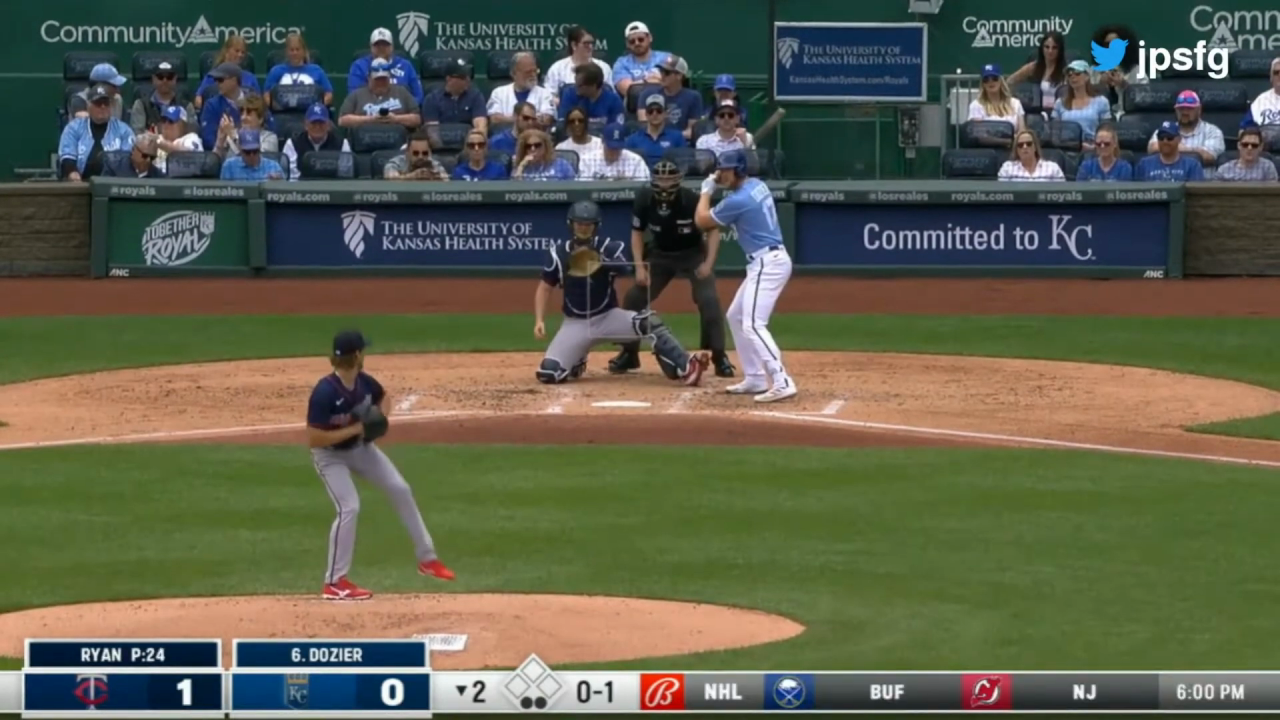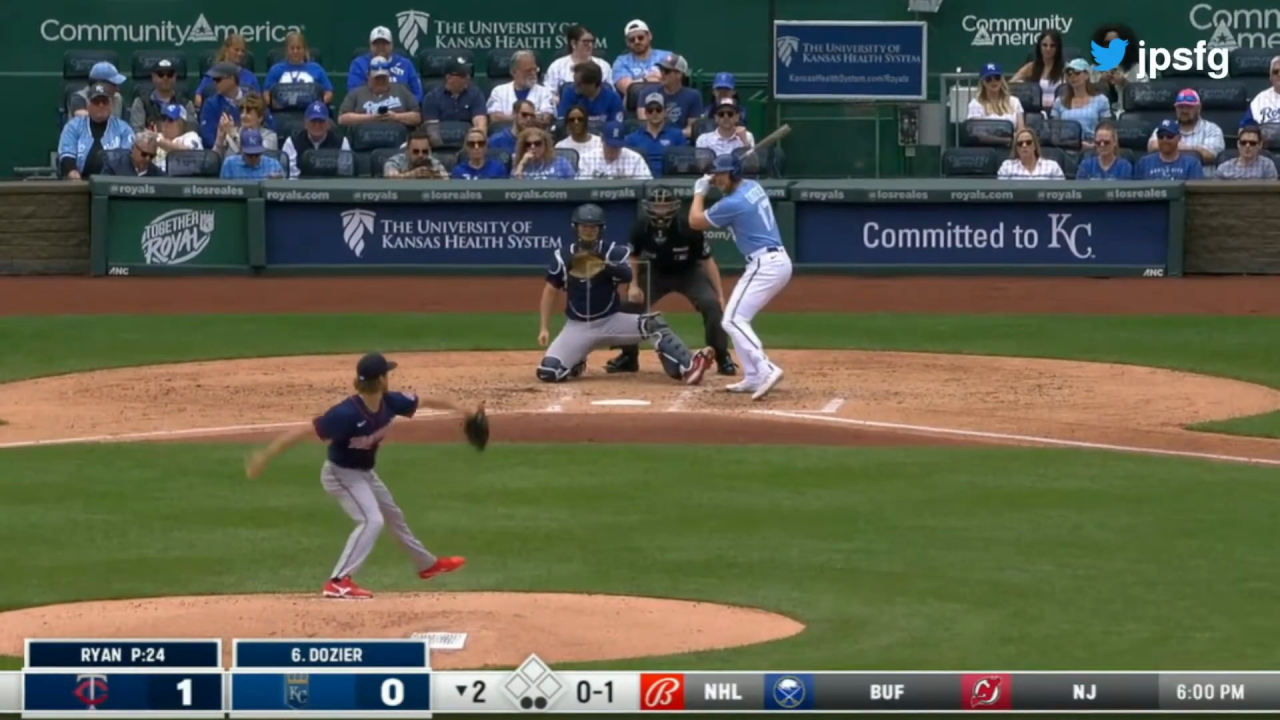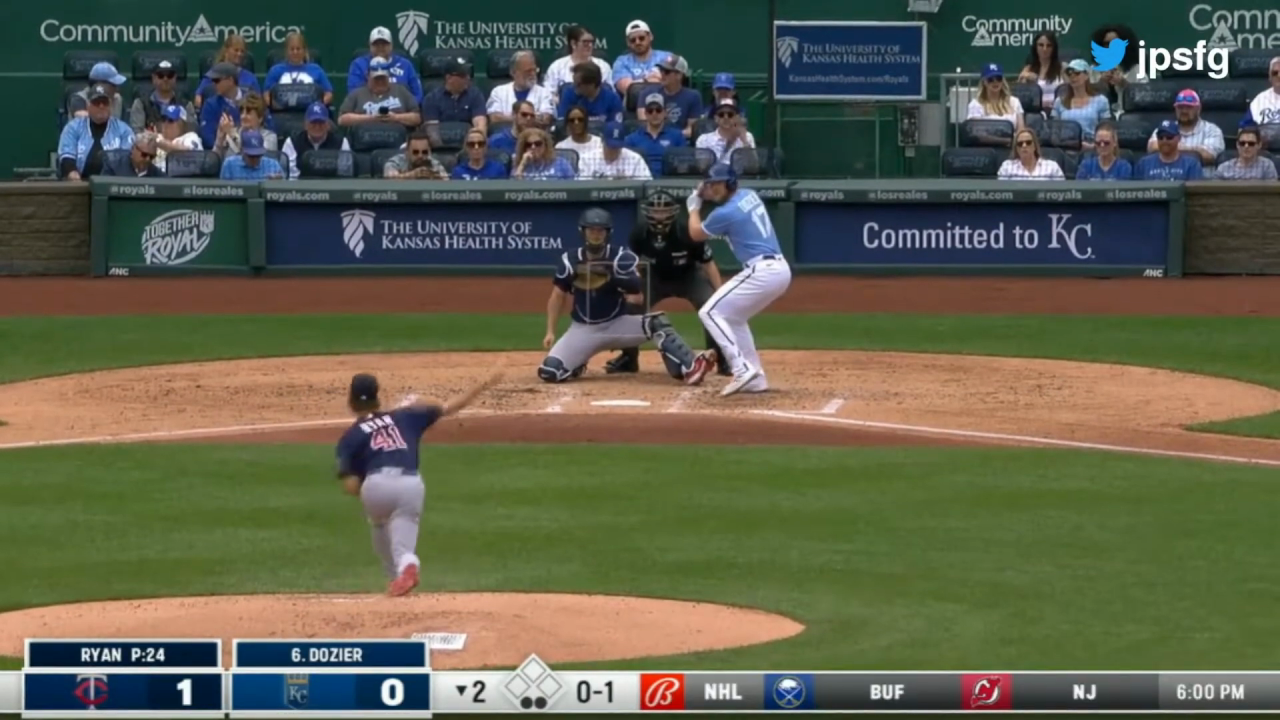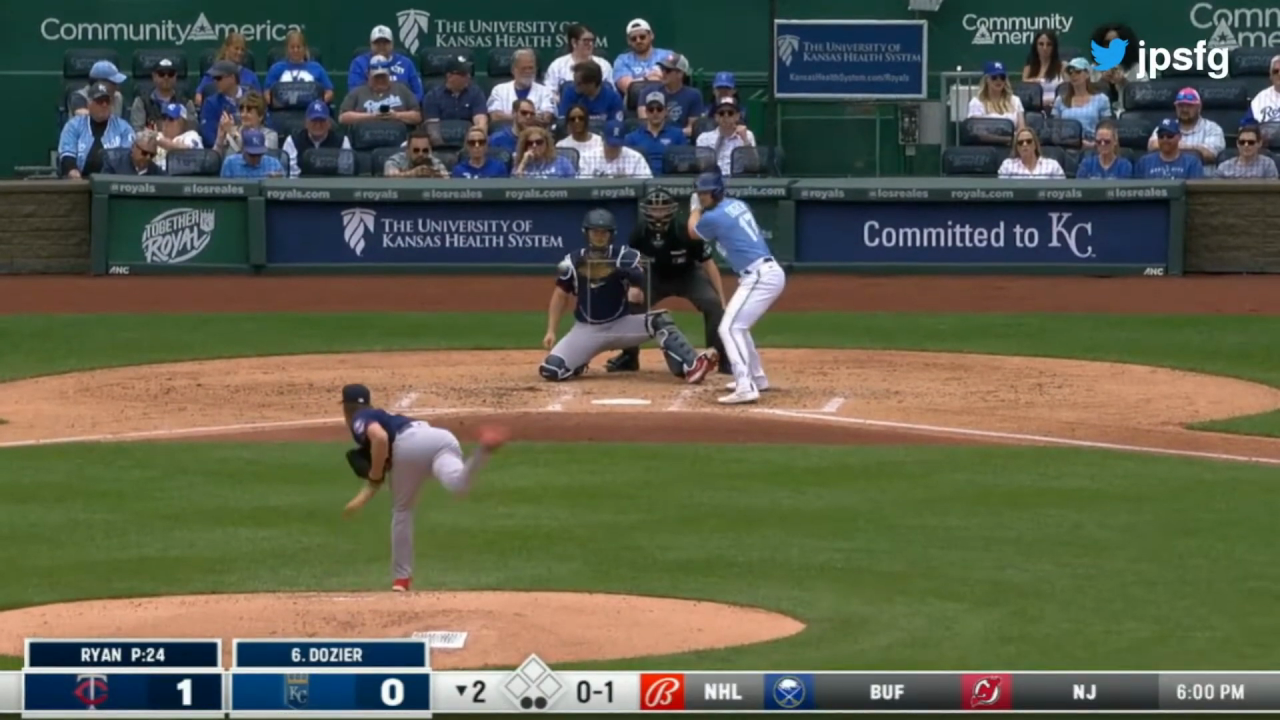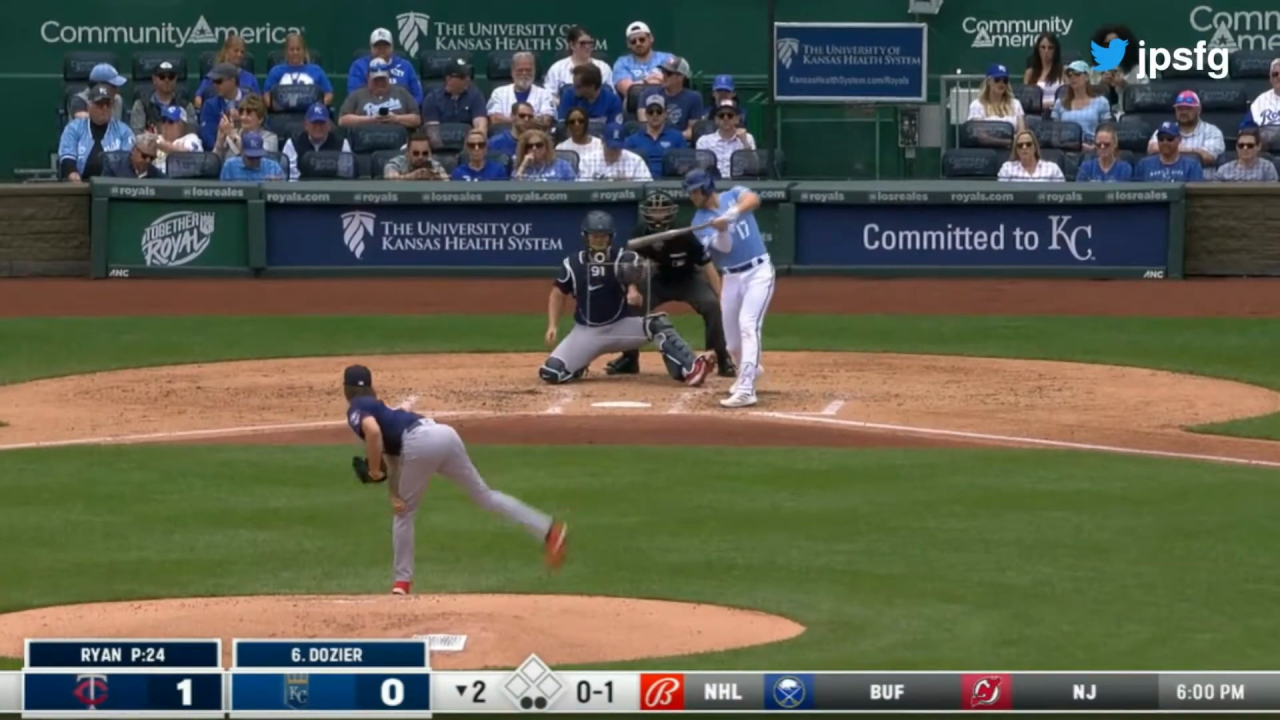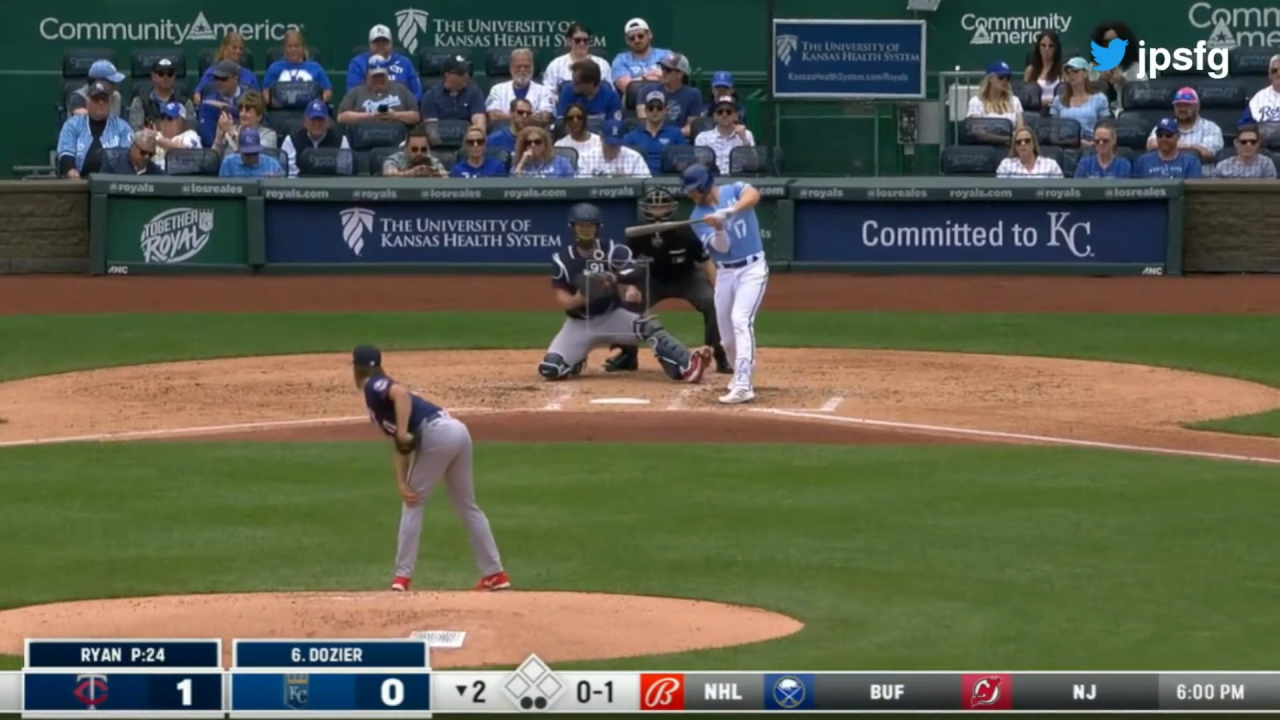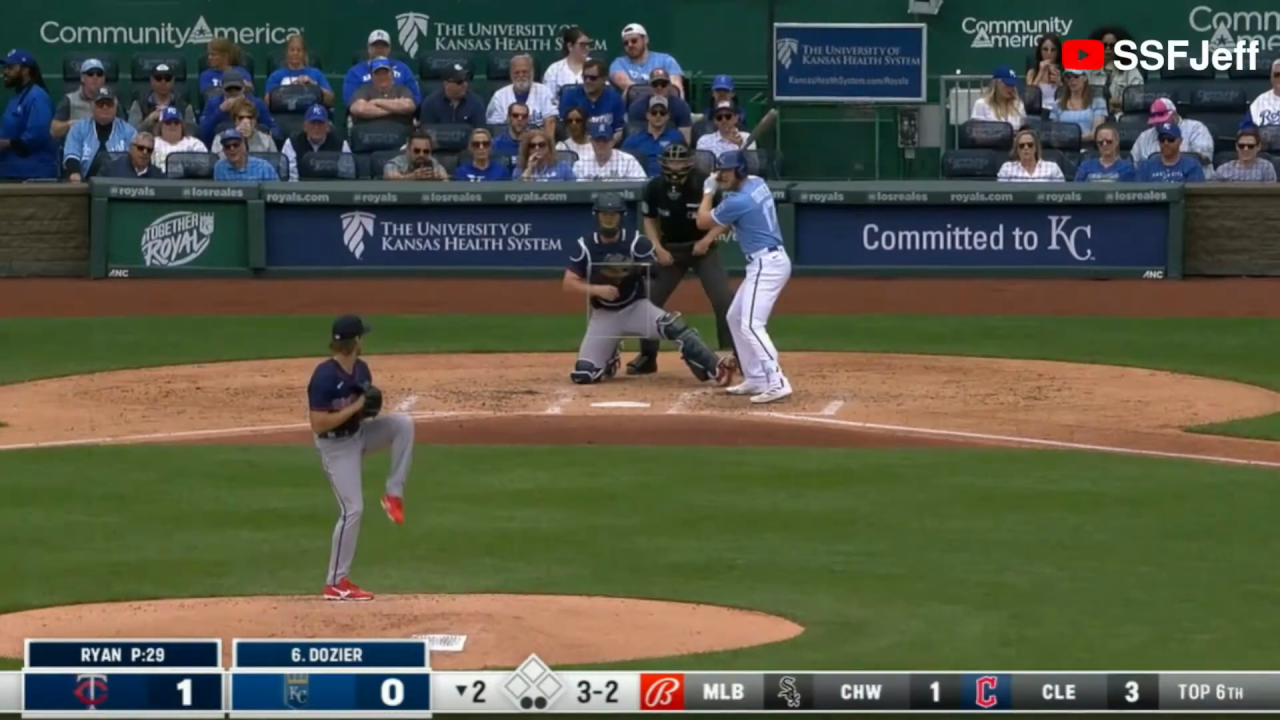
dt=0.3s
person 1, frame 1
left shoulder: (364, 382)
right shoulder: (324, 392)
left elbow: (383, 398)
right elbow: (312, 438)
left wrist: (378, 421)
right wrist: (354, 430)
left hip: (358, 446)
right hip: (328, 455)
left knee: (400, 491)
right knee: (349, 508)
left ankle: (427, 558)
right ankle: (335, 583)
person 1, frame 2
left shoulder: (391, 401)
right shoulder: (347, 413)
left elbow: (423, 401)
right elbow: (302, 431)
left wrist: (460, 409)
right wrist: (265, 455)
left hip: (365, 473)
right hip: (342, 475)
left knee: (393, 516)
right knee: (373, 522)
left ankle: (427, 564)
right ankle: (338, 581)
person 1, frame 3
left shoulder: (349, 437)
right shoulder: (403, 417)
left elbow: (350, 487)
right elbow: (449, 408)
right wrist: (481, 386)
left hip: (374, 488)
right hip: (410, 487)
left knee: (379, 523)
right knee: (403, 551)
left ankle: (396, 576)
right ankle: (408, 567)
person 1, frame 4
left shoulder: (359, 420)
left elbow: (379, 437)
right elbow: (376, 477)
left wrist: (376, 471)
right wrist: (360, 500)
left hip: (410, 448)
right hip: (442, 440)
left knee: (402, 511)
right knee: (460, 482)
left ankle: (402, 577)
right ankle: (486, 444)
person 1, frame 5
left shoulder: (355, 409)
right shoulder: (378, 408)
left elbow: (373, 432)
right elbow: (391, 457)
left wrist: (373, 470)
right wrist: (393, 495)
left hip: (418, 443)
right hip: (439, 437)
left knee: (404, 514)
right knee: (484, 495)
left ankle: (402, 580)
right ankle: (548, 530)
person 1, frame 6
left shoulder: (375, 386)
right shoulder: (379, 398)
left elbow: (401, 392)
right elbow: (402, 446)
left wrist: (403, 433)
right wrist: (402, 483)
left hip: (436, 435)
right hip: (457, 432)
left knee: (414, 506)
right knee: (468, 507)
left ankle: (403, 576)
right ankle: (495, 573)
person 1, frame 7
left shoulder: (360, 367)
right shoulder: (324, 377)
left elbow: (370, 392)
right elbow: (318, 424)
left wrist: (370, 402)
right wrist: (355, 407)
left hip: (361, 431)
right hip: (335, 445)
left knee: (404, 423)
right knee: (353, 508)
left ankle: (394, 494)
right ankle: (336, 583)
person 2, frame 1
left shoulder: (738, 200)
right shoulder: (757, 185)
left elbow: (702, 221)
left wrist: (706, 190)
right wrist: (719, 182)
left hip: (767, 264)
right hip: (771, 261)
left knee: (753, 324)
right knee: (736, 316)
left ankle: (782, 383)
right ankle: (756, 379)
person 2, frame 2
left shoulder: (732, 203)
right shoulder: (753, 186)
left elbow: (695, 222)
left wrist: (699, 191)
right wrist: (712, 183)
left hip: (765, 265)
right hip: (777, 262)
left knee: (733, 321)
right knee: (736, 317)
left ankle: (767, 371)
right ankle: (754, 377)
person 2, frame 3
left shoulder: (725, 213)
right shoulder: (749, 195)
left elbow: (696, 235)
left wrist: (693, 207)
right wrist: (705, 195)
left hip: (761, 272)
right hip: (780, 270)
left knee: (710, 313)
right knee: (734, 319)
left ankle: (741, 369)
right ankle: (755, 378)
person 2, frame 4
left shoulder: (712, 218)
right shoulder: (736, 205)
left elbow: (693, 233)
left wrist: (695, 208)
right wrist: (702, 204)
left hip: (761, 277)
right hip: (769, 275)
left knee: (730, 328)
right knee: (737, 326)
left ankle: (745, 388)
right ankle: (756, 378)
person 2, frame 5
left shoulder: (734, 195)
right shoulder: (700, 221)
left elbow: (753, 199)
right elbow: (724, 247)
left wrist: (734, 212)
right wrist: (722, 228)
left hip: (759, 272)
right hip: (731, 278)
left knee: (748, 325)
right knee: (733, 340)
left ankle: (746, 390)
right ankle: (749, 372)
person 2, frame 6
left shoulder: (735, 190)
right shoulder: (699, 216)
left elbow: (753, 196)
right elbow: (722, 247)
left wrist: (728, 212)
right wrist: (718, 228)
left hip: (753, 269)
right hip: (725, 274)
left knee: (740, 321)
right knee: (727, 333)
left ankle: (743, 386)
right ankle: (743, 371)
person 2, frame 7
left shoulder: (739, 200)
right shoulder: (757, 183)
left elbow: (703, 221)
right elbow: (729, 217)
left wrist: (708, 191)
right wrist: (708, 239)
left hip: (767, 265)
right hip: (766, 264)
left knee: (751, 325)
right knee: (736, 318)
left ankle: (776, 384)
right ankle: (756, 379)
person 3, frame 1
left shoulder: (693, 200)
right shoulder: (644, 200)
left elbow: (713, 231)
right elbow: (637, 233)
left wrist: (709, 262)
right wrist: (640, 268)
left hip: (693, 254)
right hip: (660, 255)
left knee: (709, 300)
right knee: (634, 297)
left ankle: (719, 356)
right ankle: (629, 353)
person 3, frame 2
left shoulder: (689, 229)
right shoulder: (640, 227)
left elbow: (707, 261)
right elbow: (633, 258)
left wrist: (720, 295)
right wrist: (633, 286)
left hip: (688, 273)
right hip: (656, 274)
left knee: (711, 304)
right knee: (630, 305)
left ankle: (722, 356)
right ankle: (628, 356)
person 3, frame 3
left shoulder: (688, 233)
right shoulder: (640, 233)
left elbow: (708, 265)
left hip: (689, 277)
right hip: (655, 278)
left ankle: (721, 356)
right ankle: (629, 356)
person 3, frame 4
left shoulder: (687, 231)
right shoulder: (639, 233)
left elbow: (708, 263)
left wrist: (722, 297)
left hip: (688, 276)
right hip: (655, 277)
left knee: (713, 303)
left ankle: (723, 355)
right ankle: (629, 355)
person 3, frame 5
left shoulder: (686, 236)
right shoulder: (639, 235)
left elbow: (707, 266)
left wrist: (721, 299)
left hip: (688, 279)
right hip: (655, 282)
left knee: (713, 306)
left ankle: (723, 358)
right ankle: (629, 358)
person 3, frame 6
left shoulder: (684, 232)
right shoulder: (638, 233)
left elbow: (706, 263)
left hip: (687, 277)
right hip: (654, 279)
left knee: (712, 303)
right knee: (626, 304)
left ankle: (721, 356)
right ankle: (628, 354)
person 3, frame 7
left shoulder: (703, 184)
right shoulder: (654, 187)
right elbow: (649, 220)
right wrist: (658, 248)
left hip: (703, 249)
right hip: (670, 250)
left knee: (723, 297)
right knee: (652, 299)
left ankle: (736, 350)
right ankle: (647, 356)
person 4, frame 1
left shoulder: (608, 247)
right shoulder: (558, 253)
left elbow: (624, 268)
right elbow: (544, 288)
left wrist: (601, 263)
right wrist: (539, 320)
left hip: (608, 317)
right hip: (575, 324)
left knee: (649, 323)
right knee: (548, 374)
left ankle: (685, 368)
right ankle: (575, 363)
person 4, frame 2
left shoulder: (613, 251)
right shoulder: (562, 256)
left elbow: (628, 274)
right elbow: (550, 292)
left wrist: (604, 266)
right wrist: (543, 328)
left hip: (611, 321)
right hip: (578, 326)
left knee: (653, 323)
right knee: (548, 372)
left ankle: (687, 367)
right ankle: (575, 364)
person 4, frame 3
left shoulder: (621, 256)
right shoulder: (569, 260)
left elbow: (636, 287)
right elbow: (558, 295)
left wrist: (608, 277)
right wrist: (550, 331)
left hip: (617, 324)
right hip: (583, 329)
left knee: (657, 323)
right knee: (549, 372)
left ankle: (688, 367)
right ankle: (575, 365)
person 4, frame 4
left shoulder: (624, 255)
right shoulder: (574, 261)
left elbow: (639, 279)
right elbow: (560, 296)
left wrist: (613, 270)
right wrist: (551, 331)
left hip: (621, 324)
right hip: (587, 330)
left knee: (660, 320)
right knee: (551, 370)
left ankle: (691, 367)
right ankle: (578, 363)
person 4, frame 5
left shoulder: (622, 258)
right shoulder: (572, 264)
left elbow: (640, 267)
right elbow: (557, 295)
left wrist: (638, 275)
right wrist: (553, 325)
left hip: (620, 326)
right hip: (586, 332)
left knee: (657, 324)
right knee: (550, 373)
left ankle: (690, 369)
right ankle: (578, 365)
person 4, frame 6
left shoulder: (614, 251)
right shoulder: (561, 259)
left elbow: (639, 275)
right elbow: (561, 299)
left wrist: (615, 277)
right wrist: (576, 299)
left hip: (613, 317)
right hip: (579, 325)
left knee: (648, 327)
right knee: (550, 369)
left ankle: (687, 365)
right ankle: (576, 361)
person 4, frame 7
left shoulder: (636, 242)
right shoulder: (584, 246)
right elbow: (568, 283)
left wrist: (633, 268)
right wrist: (597, 289)
left hip: (636, 308)
right hip: (603, 316)
left knee: (672, 326)
right knee: (582, 375)
left ankle: (715, 369)
right ankle: (609, 360)
